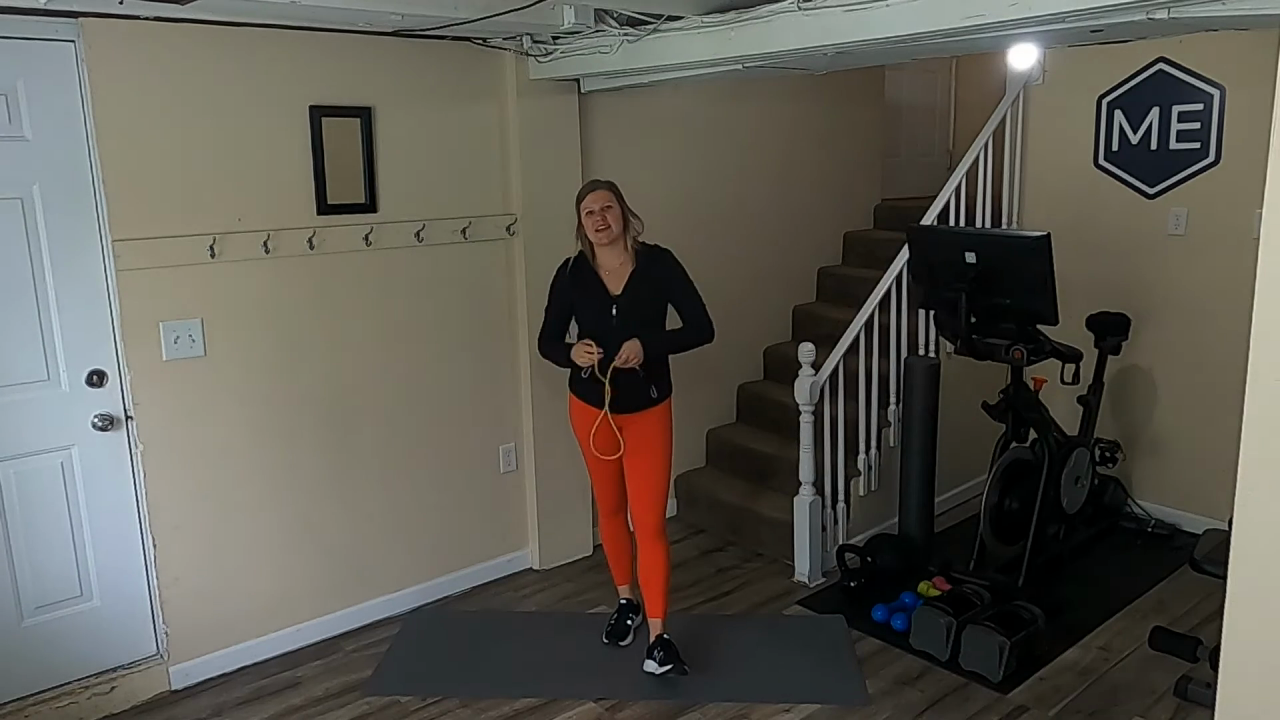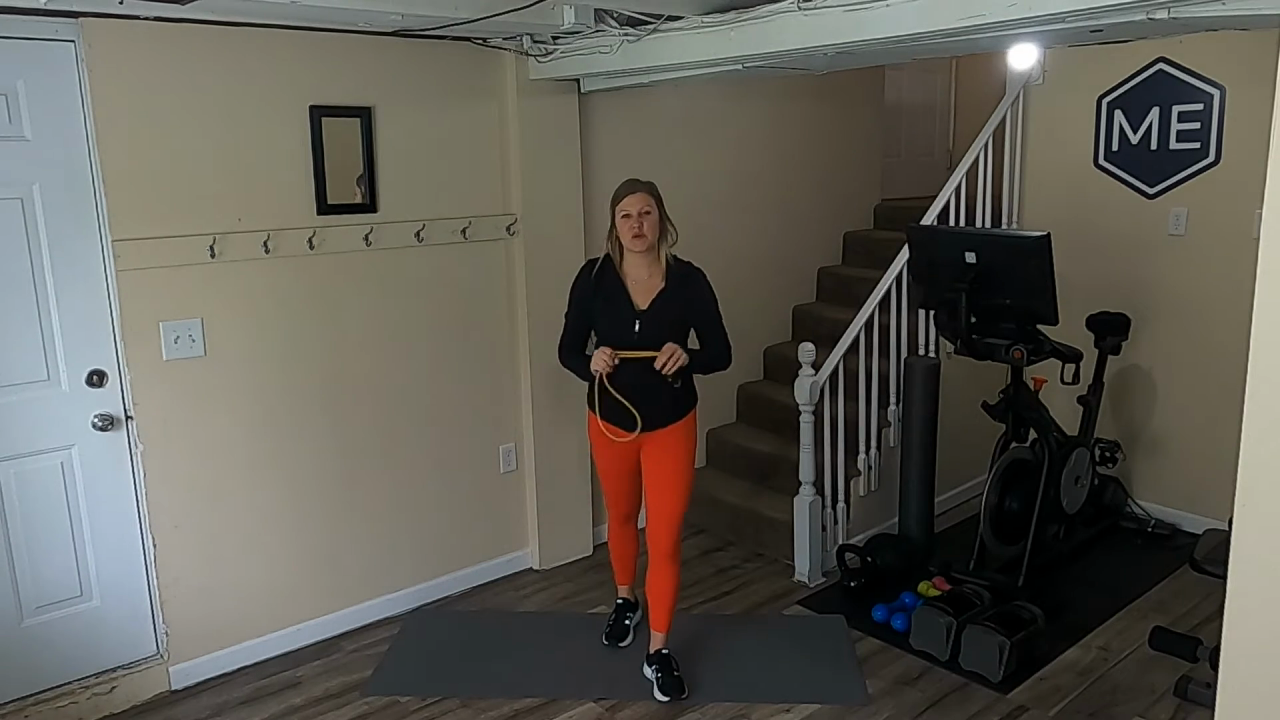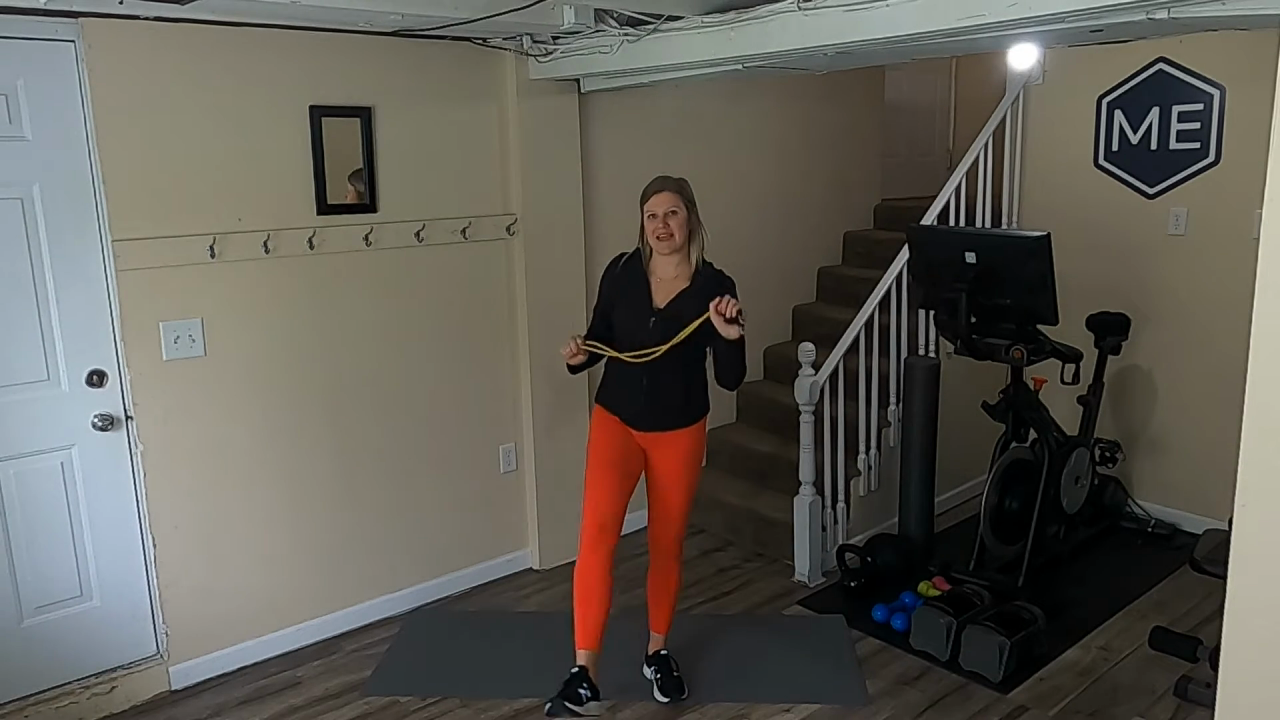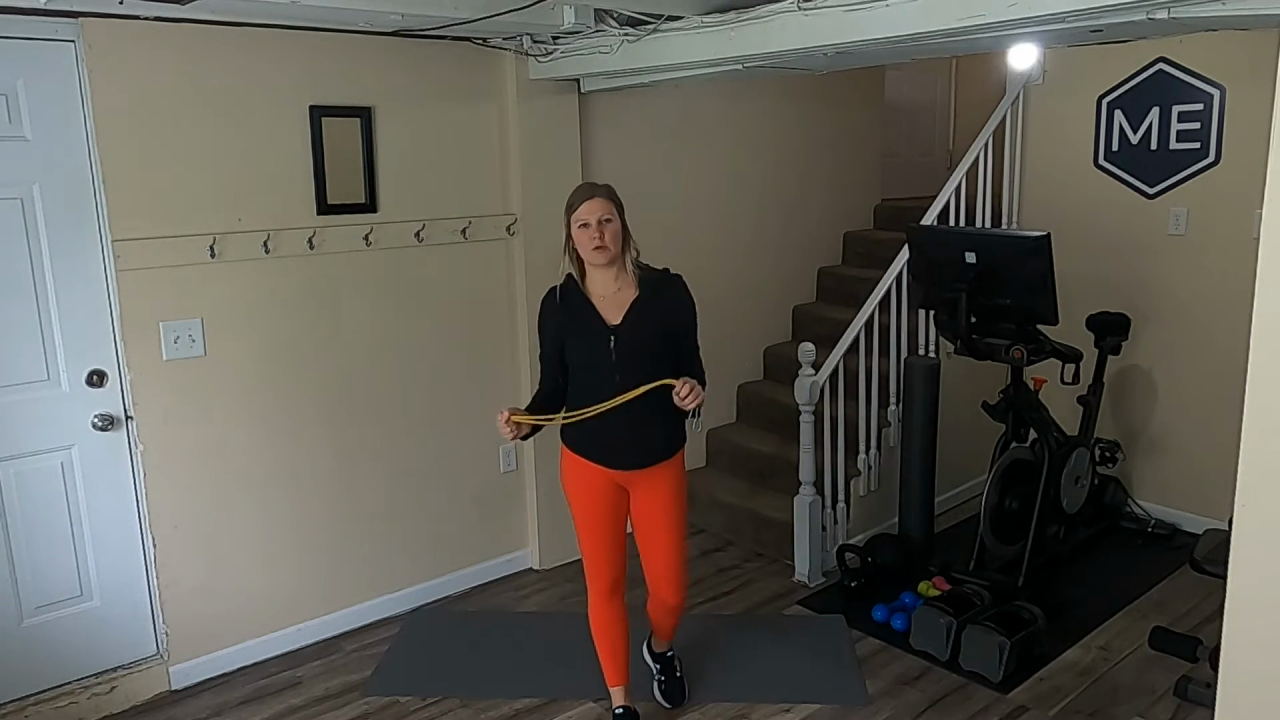
dt=1s
person 1, frame 1
left shoulder: (658, 263)
right shoulder: (570, 274)
left elbow: (701, 329)
right elbow: (547, 342)
left wrist: (648, 344)
right wrist: (573, 350)
left hip: (647, 408)
right hip: (590, 405)
left knee: (649, 522)
right knee: (610, 508)
left ankle: (658, 638)
right ankle: (626, 602)
person 1, frame 2
left shoulder: (689, 281)
right shoulder: (593, 278)
left elbow: (721, 354)
right elbow: (567, 350)
left wrist: (686, 356)
right wrist: (591, 363)
left hip: (672, 424)
right hip: (611, 421)
left knee: (665, 540)
right knee: (621, 518)
left ankle: (659, 652)
right ankle: (626, 600)
person 1, frame 3
left shoulder: (716, 286)
right shoulder: (621, 272)
left elbow: (729, 380)
right elbow: (602, 337)
left wrist: (730, 337)
right wrist: (579, 355)
left hip: (680, 431)
right hip: (615, 420)
left knee: (667, 545)
right knee: (597, 531)
left ankle: (658, 652)
right ankle: (583, 674)
person 1, frame 4
left shoulder: (666, 290)
right shoulder: (558, 304)
left elbow: (690, 367)
right elbow: (554, 388)
left wrist: (693, 391)
right wrist: (522, 422)
left hip: (659, 463)
right hip: (589, 464)
left knee: (670, 588)
right knee: (604, 584)
left ankle: (661, 649)
